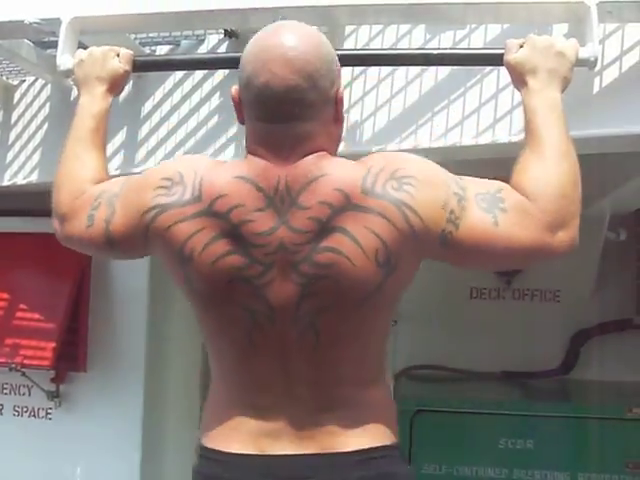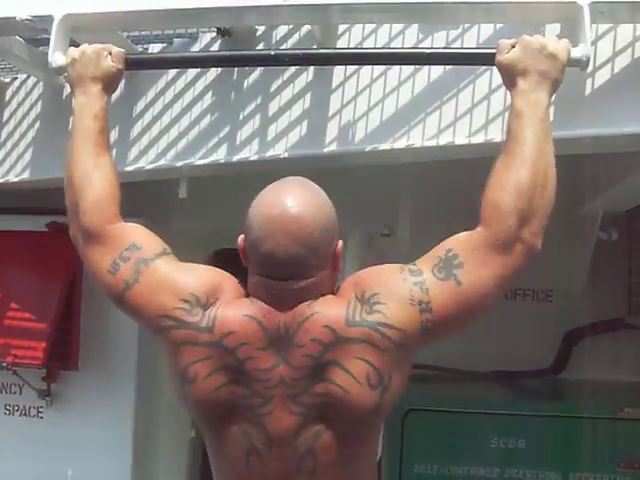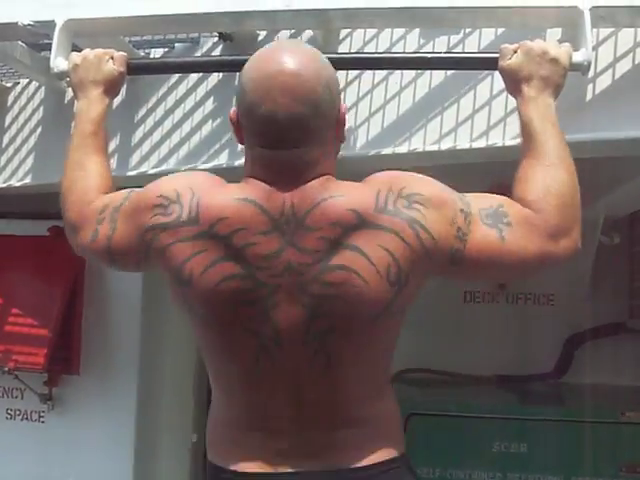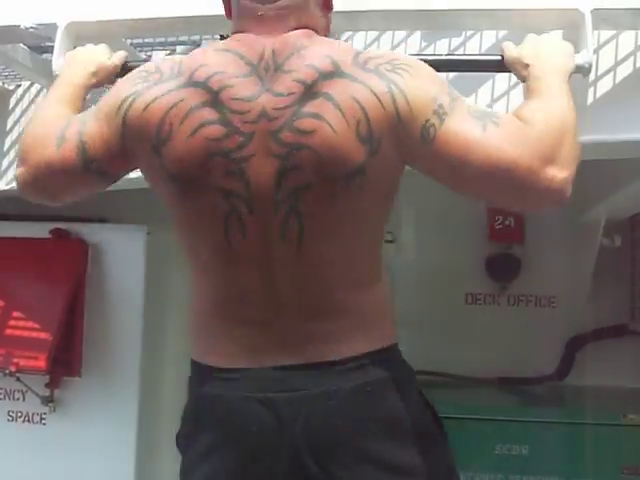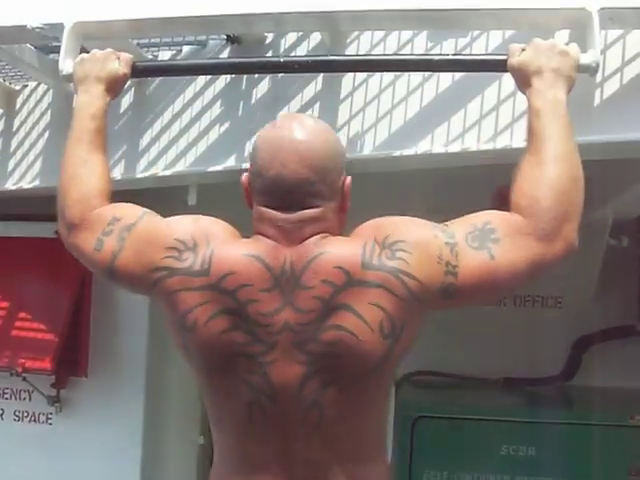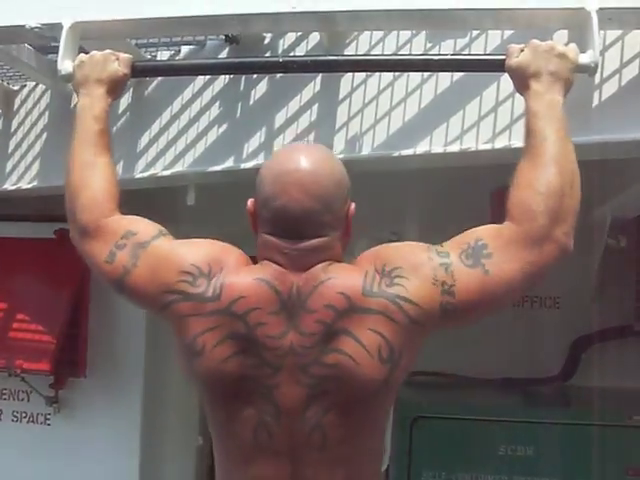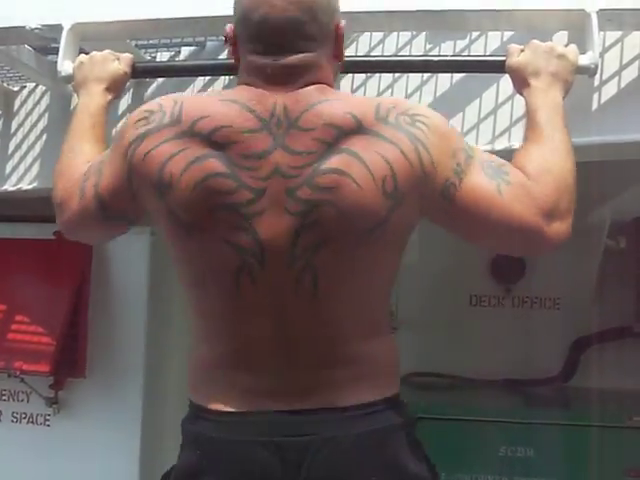
dt=0.4s
person 1, frame 1
left shoulder: (182, 193)
right shoulder: (394, 191)
left elbow: (70, 215)
right elbow: (552, 225)
left wrist: (95, 92)
right wrist: (542, 86)
person 1, frame 2
left shoulder: (197, 319)
right shoulder: (382, 319)
left elbow: (93, 227)
right elbow: (514, 234)
left wrist: (90, 93)
right wrist: (531, 90)
person 1, frame 3
left shoulder: (184, 212)
right shoulder: (397, 213)
left elbow: (84, 222)
right elbow: (554, 231)
left wrist: (91, 98)
right wrist: (536, 95)
person 1, frame 4
left shoulder: (155, 89)
right shoulder: (385, 82)
left elbow: (37, 173)
right elbow: (546, 173)
left wrist: (76, 73)
right wrist: (546, 72)
left hip: (226, 403)
right hip: (358, 397)
person 1, frame 5
left shoulder: (196, 265)
right shoulder: (391, 266)
left elbow: (79, 222)
right elbow: (548, 231)
left wrist: (92, 94)
right wrist: (547, 91)
person 1, frame 6
left shoulder: (205, 293)
right shoulder: (392, 297)
left elbow: (92, 225)
right elbow: (545, 232)
left wrist: (94, 96)
right wrist: (544, 93)
person 1, frame 7
left shoulder: (162, 131)
right shoulder: (398, 133)
left elbow: (73, 210)
right elbow: (547, 217)
left wrist: (93, 92)
right wrist: (544, 89)
